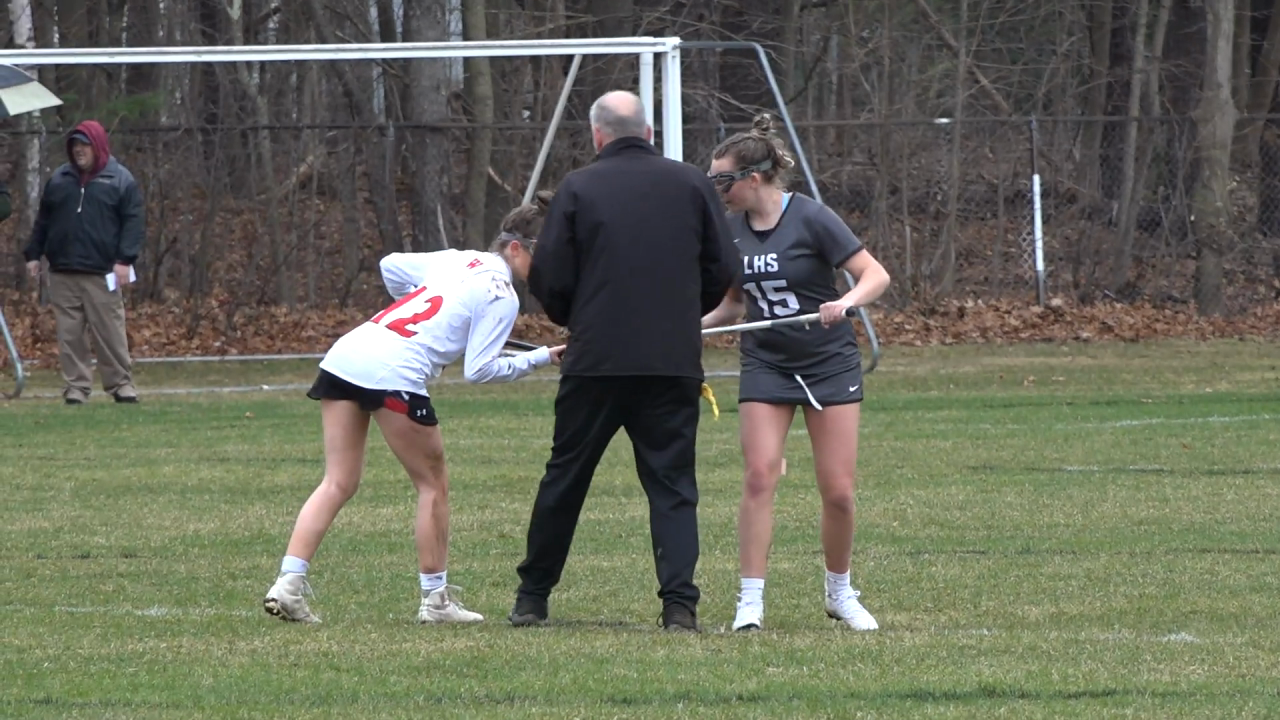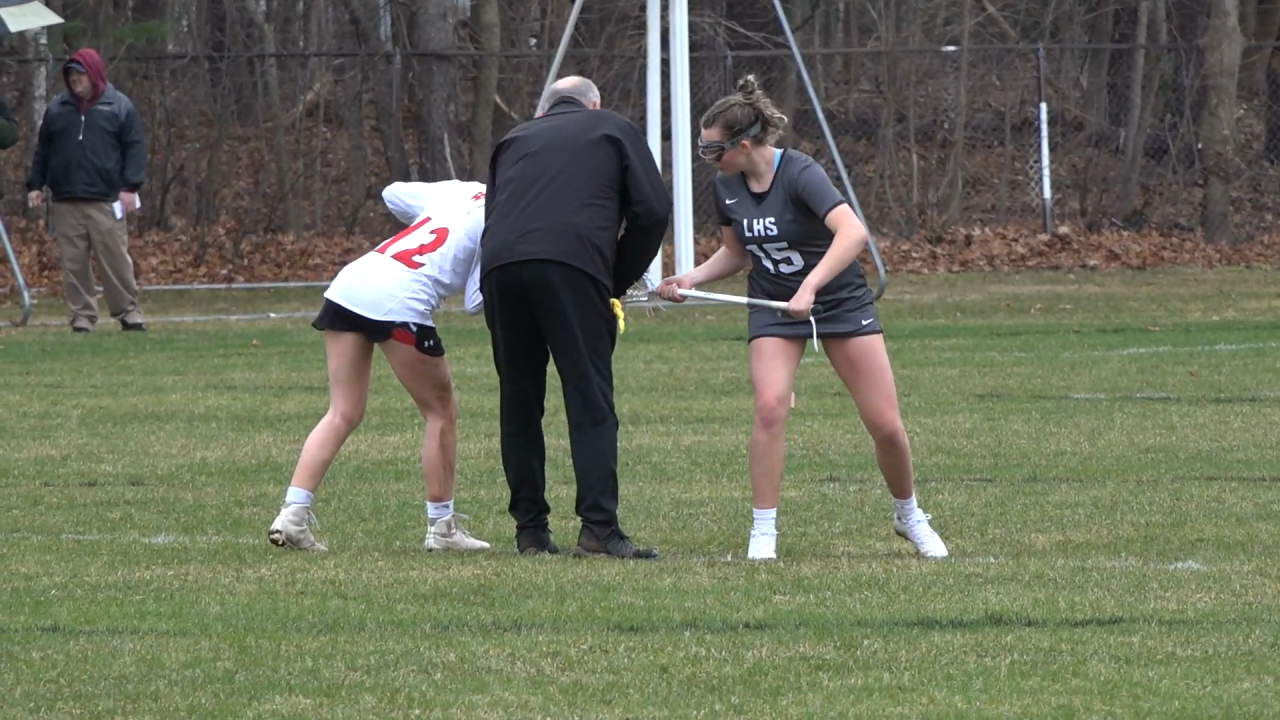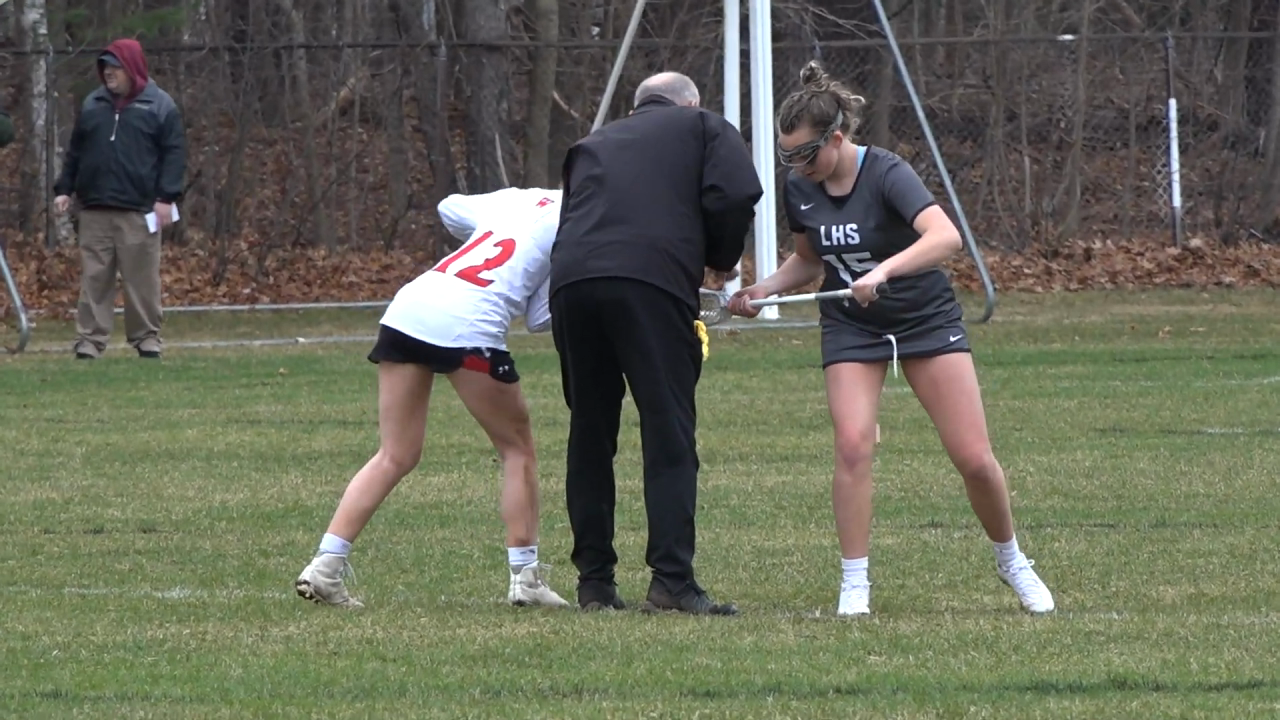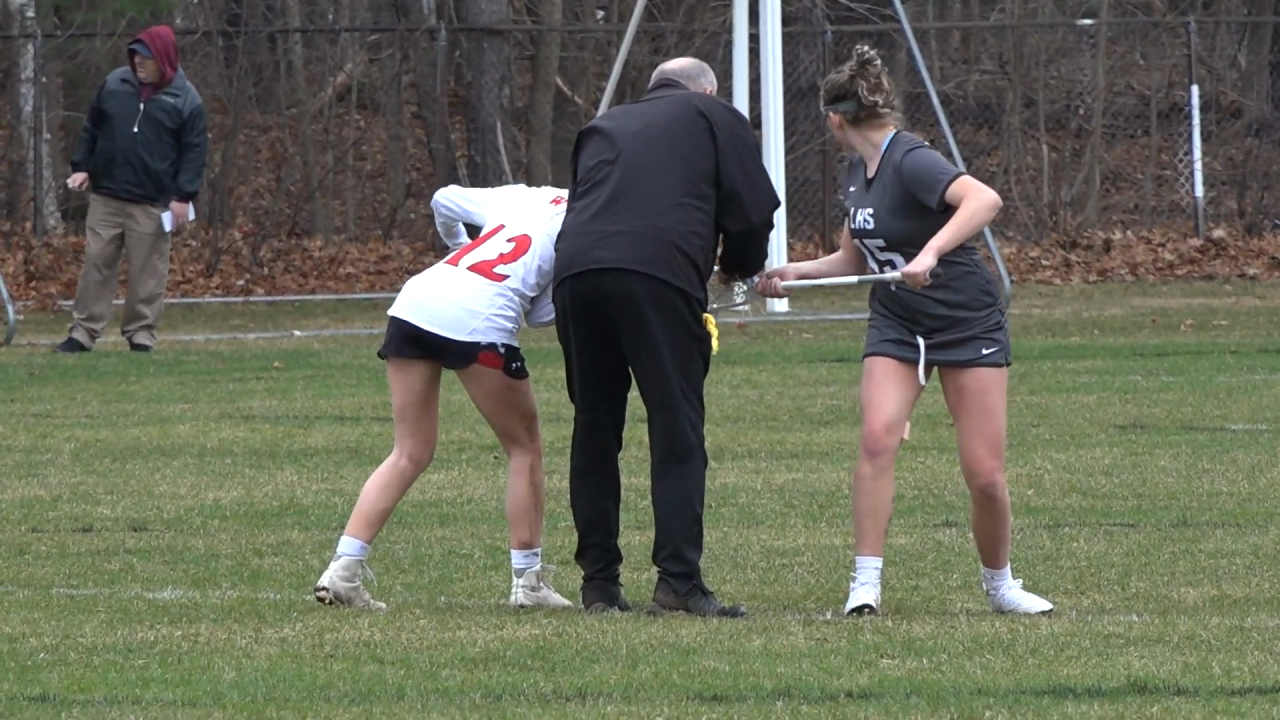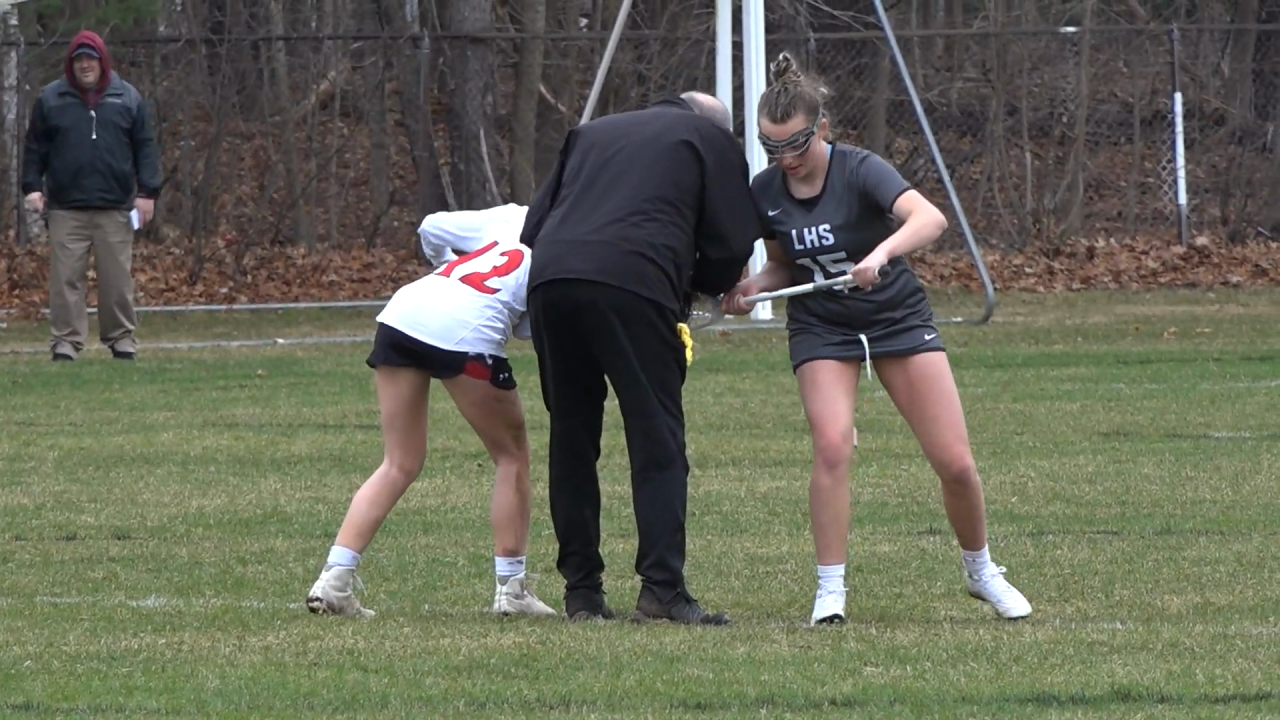
dt=1s
person 1, frame 1
left shoulder: (812, 218)
right shoulder: (729, 229)
left elbow: (876, 275)
left wrist: (846, 302)
right wrist: (699, 322)
left hip: (830, 362)
right hip: (766, 363)
left knee: (838, 489)
right knee: (760, 477)
left ankle: (840, 592)
right ankle: (750, 600)
person 1, frame 2
left shoulder: (800, 173)
right shoulder: (726, 187)
left elbow: (854, 232)
left wrist: (809, 286)
right wrist: (691, 277)
left hip: (841, 300)
right hip: (773, 306)
left knee: (886, 423)
right knee: (770, 407)
left ankle: (910, 516)
right ankle: (763, 531)
person 1, frame 3
left shoulder: (888, 172)
right shoulder: (799, 189)
left elbow: (947, 238)
left wrist: (883, 270)
right wrist: (764, 288)
left hip: (927, 319)
right hip: (851, 326)
left knee: (974, 457)
right knee: (853, 445)
left ankle: (1011, 561)
right ankle: (854, 581)
person 1, frame 4
left shoulder: (911, 158)
right shoulder: (856, 172)
left elbow: (985, 200)
right elbow: (852, 259)
left wrist: (929, 253)
right wrist: (790, 272)
left hip: (967, 323)
right hip: (895, 323)
left knee: (985, 472)
right knee: (876, 438)
left ankle: (1000, 585)
right ankle: (865, 582)
person 1, frame 5
left shoulder: (860, 169)
right shoulder: (764, 190)
left elbow: (931, 218)
left wrist: (882, 252)
right wrist: (751, 285)
left hip: (900, 320)
right hip: (822, 328)
left knee: (955, 459)
right knee: (832, 445)
left ankle: (981, 570)
right ankle: (830, 589)
person 2, frame 1
left shoulder: (577, 189)
right shoulder: (690, 183)
left elbow: (547, 279)
right elbow: (721, 272)
left wrist: (571, 317)
left hip: (594, 362)
right hip: (672, 363)
left knee: (565, 478)
right knee: (673, 486)
left ankle: (532, 596)
person 2, frame 2
left shoulder: (515, 139)
right shoulder: (616, 129)
right elbow: (652, 212)
right wrist: (619, 281)
left hip: (501, 267)
right hip: (571, 267)
left knee: (520, 400)
right knee: (590, 401)
left ankle: (531, 529)
person 2, frame 3
left shoulder: (594, 142)
right shoulder: (705, 127)
right elbow: (734, 198)
right wrist: (719, 262)
left hip: (572, 281)
right hip: (652, 283)
left knee: (590, 434)
right knee: (669, 435)
left ankle: (594, 581)
right ankle: (672, 581)
person 2, frame 4
left shoulder: (603, 126)
right shoulder: (715, 117)
right elbow: (753, 213)
right wrist: (738, 268)
left hip: (576, 272)
right hip: (659, 275)
left knee: (595, 430)
right knee: (677, 432)
left ankle: (599, 582)
right ankle: (679, 582)
person 2, frame 5
left shoulder: (595, 132)
right shoulder: (713, 139)
left elbow: (534, 223)
right elbow: (730, 249)
right wrist: (697, 285)
left hip: (550, 280)
right hip: (630, 286)
left knee: (572, 440)
right knee: (657, 442)
left ankle: (582, 589)
right ankle: (662, 589)
person 3, frame 1
left shoulder: (455, 259)
right shoulder: (502, 295)
left elbow: (390, 264)
right elbow: (479, 370)
right wrist: (541, 357)
left hip: (345, 354)
right hip: (394, 371)
left knee: (337, 483)
right knee: (432, 484)
left ankle: (289, 583)
right ankle: (436, 599)
person 3, frame 2
left shoulder: (461, 189)
left elbow: (393, 194)
right elbow: (475, 301)
left hip: (350, 284)
right hip: (398, 302)
left knee: (343, 414)
right knee: (441, 412)
left ankle: (292, 514)
right ankle: (442, 527)
person 3, frame 3
left shoulder: (521, 197)
left elbow: (450, 208)
right elbow: (539, 318)
left hip: (408, 308)
right hip: (467, 325)
left knee: (395, 457)
right knee: (518, 450)
left ankle: (325, 566)
right ankle: (525, 578)
person 3, frame 4
left shoulder: (523, 195)
left elbow: (444, 200)
right elbow: (541, 316)
left hip: (416, 302)
right hip: (478, 319)
left knee: (409, 455)
right knee: (525, 448)
left ankle: (343, 570)
right ankle: (528, 581)
person 3, frame 5
left shoulder: (516, 215)
left elbow: (432, 229)
right elbow: (529, 328)
left hip: (403, 312)
right hip: (466, 330)
left knee: (399, 465)
right knee: (512, 456)
left ankle: (334, 578)
right ankle: (511, 588)
person 4, frame 1
left shoulder: (120, 179)
right shoulder: (59, 178)
left elbow: (133, 221)
right elbow: (43, 220)
left wrist: (125, 259)
right wrist: (33, 253)
left hip: (102, 273)
right hip: (62, 273)
left knee: (109, 332)
right knee: (69, 334)
left ankle: (121, 384)
right ankle: (75, 386)
person 4, frame 2
left shoulder: (119, 105)
right shoulder: (57, 108)
left elbow: (135, 148)
right elbow: (43, 151)
left wrist: (130, 186)
right wrist: (35, 184)
left hip: (106, 200)
right hip: (65, 202)
left knee: (116, 259)
right knee: (74, 263)
left ankle: (128, 313)
right ankle: (82, 316)
person 4, frame 3
left shoulder: (159, 104)
right shoulder: (92, 104)
left elbow: (174, 154)
right elbow: (75, 152)
left wrist: (166, 197)
right wrist: (64, 189)
left hip: (140, 211)
right hip: (94, 210)
left knee: (142, 281)
right knee: (93, 281)
left ankle: (147, 341)
right ankle: (89, 344)
person 4, frame 4
left shoulder: (186, 97)
right shoulder: (115, 83)
left elbow: (195, 151)
right elbow: (92, 128)
left wrist: (183, 196)
right wrist: (81, 166)
left hip: (153, 203)
right hip: (105, 196)
left knee: (147, 273)
right knee: (96, 264)
left ankle: (141, 336)
right ankle: (82, 333)
person 4, frame 5
left shoulder: (128, 97)
right shoulder: (51, 98)
left elbow: (145, 147)
right elbow: (35, 147)
left wrist: (147, 191)
right wrist: (32, 186)
left hip: (116, 208)
right hip: (66, 209)
left knee: (117, 279)
right knee: (66, 279)
left ankle: (122, 343)
right ankle: (65, 346)
